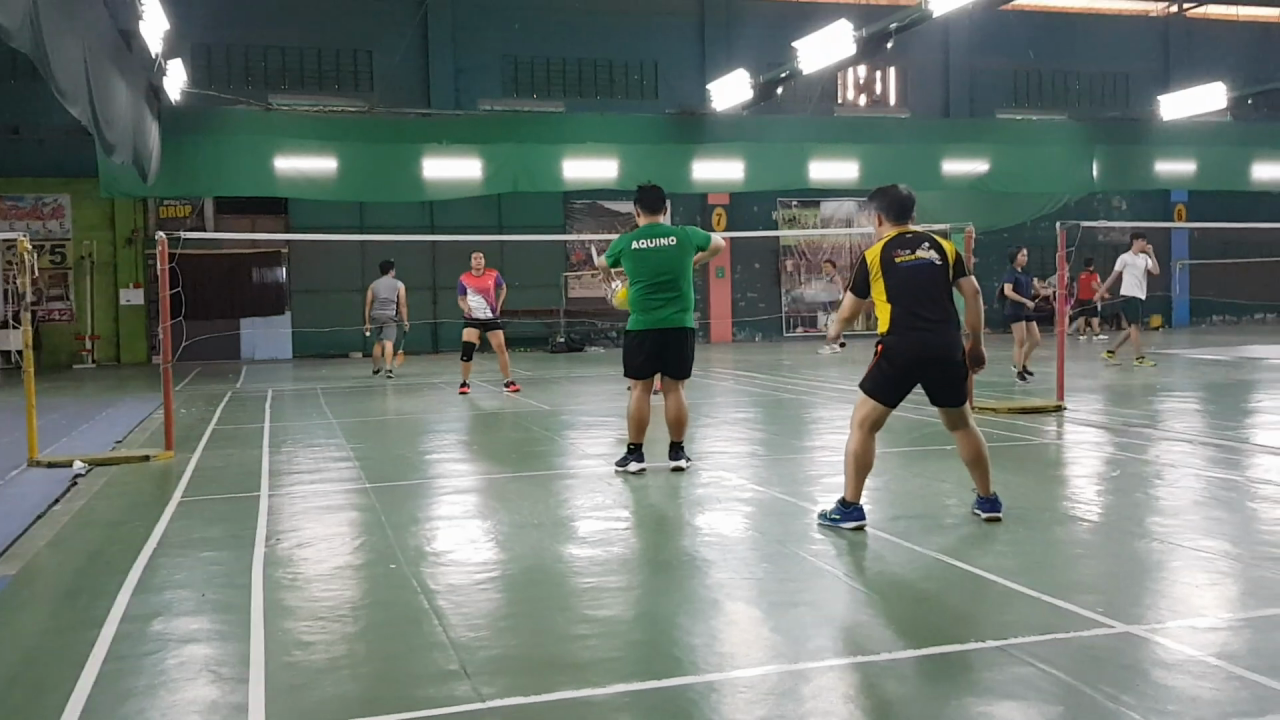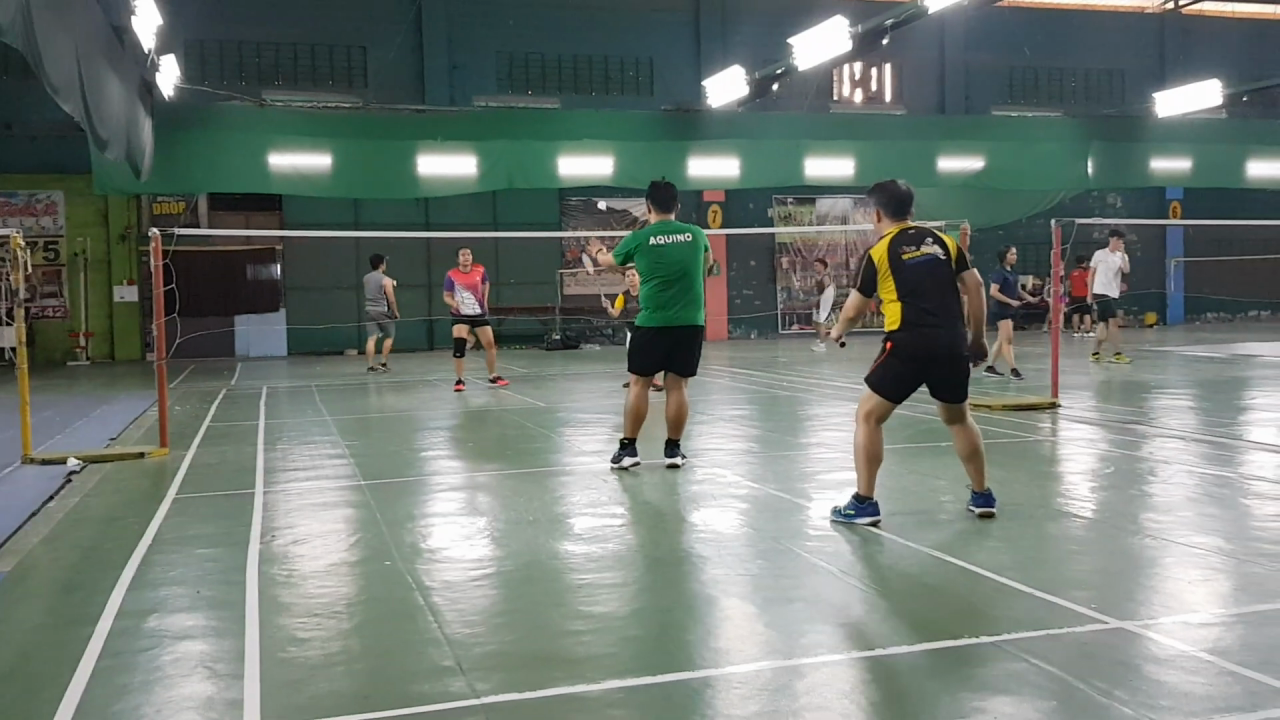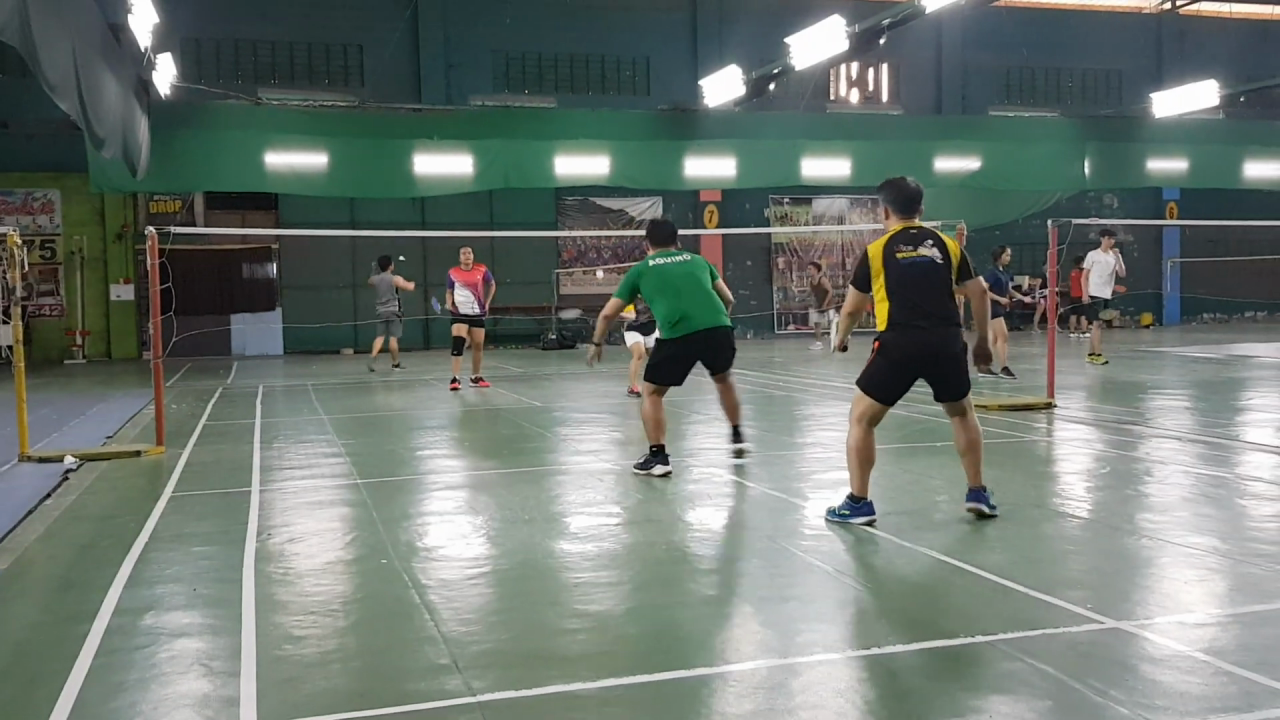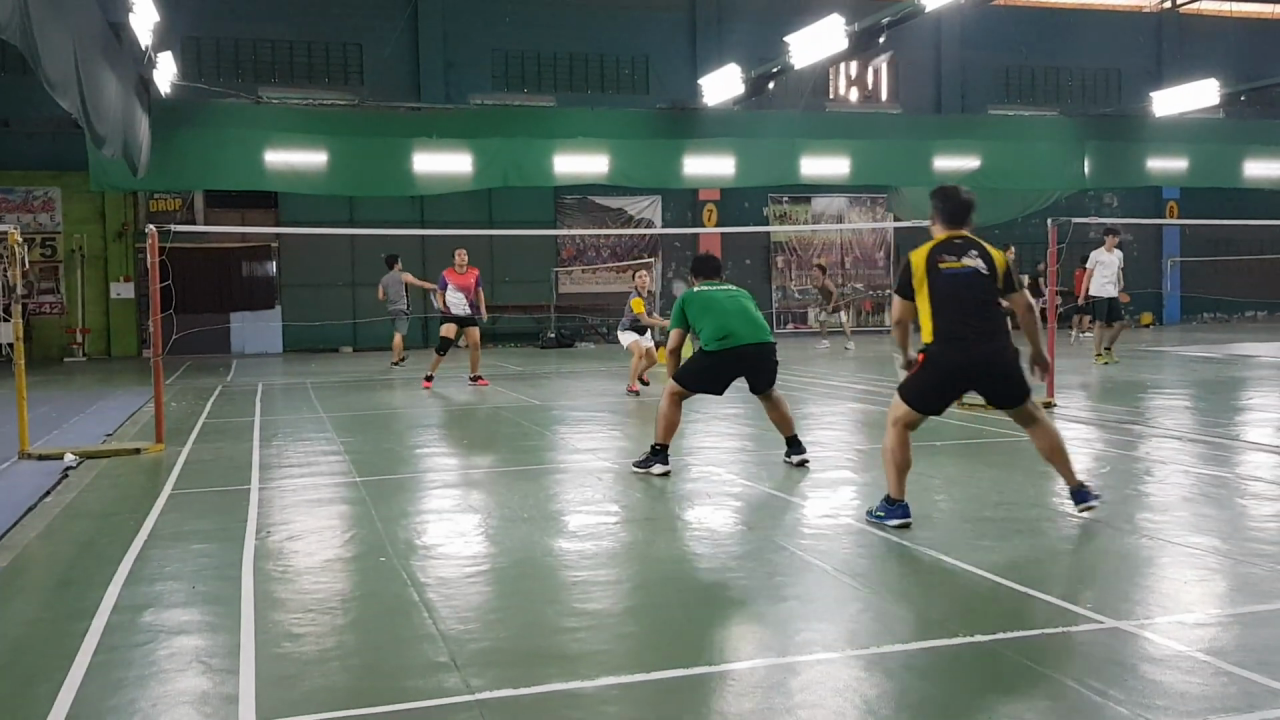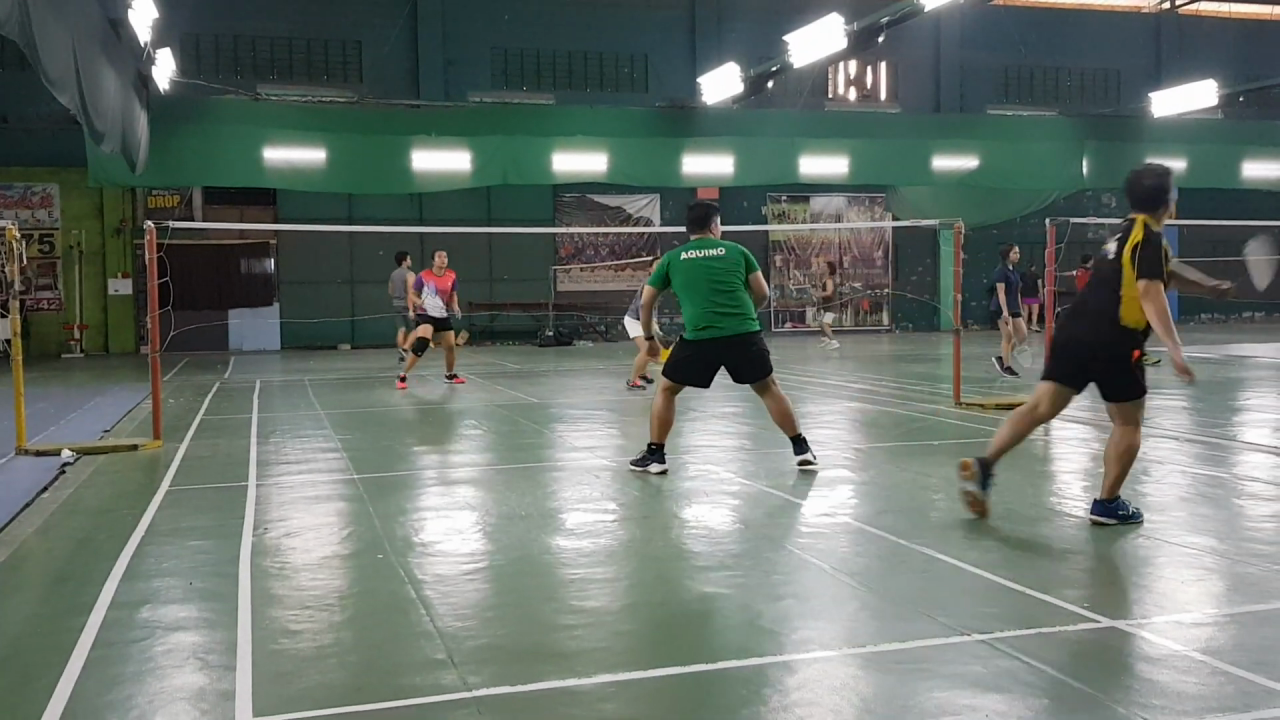
dt=0.4s
person 1, frame 1
left shoulder: (874, 255)
right shoulder: (943, 247)
left elbow: (849, 311)
right elbow: (973, 293)
left wrist: (834, 331)
right wrist: (976, 344)
left hip: (900, 349)
right hip: (946, 348)
left knee: (863, 424)
right knee: (961, 424)
left ankle: (850, 507)
right ankle: (988, 500)
person 1, frame 2
left shoulder: (879, 253)
right shoulder: (944, 242)
left elbow: (854, 311)
right elbow: (975, 287)
left wrist: (838, 331)
right wrist: (977, 337)
left hip: (907, 345)
right hip: (951, 344)
left knee: (868, 417)
right knee: (958, 419)
left ankle: (864, 502)
right ankle: (982, 495)
person 1, frame 3
left shoulder: (876, 251)
right shoulder: (948, 245)
left elbow: (852, 307)
right elbow: (979, 293)
left wrist: (841, 337)
right wrist: (982, 341)
left hip: (898, 346)
right hip: (946, 345)
left knee: (861, 419)
right knee: (962, 414)
left ankle: (858, 502)
right ankle: (977, 492)
person 1, frame 4
left shoulder: (918, 259)
right shoulder: (993, 256)
left elbow: (899, 318)
right elbow: (1024, 307)
left wrist: (905, 354)
right wrist: (1038, 351)
left hip: (944, 358)
right hip: (996, 356)
left knee: (898, 422)
right knee: (1034, 420)
left ankle: (895, 504)
right ankle: (1078, 491)
person 1, frame 5
left shoulder: (1128, 234)
right shoulder: (1150, 240)
left elbow: (1169, 269)
right elbow: (1150, 293)
left wrist: (1209, 285)
right wrist: (1173, 348)
left hip: (1073, 332)
right hip: (1115, 341)
left knee: (1039, 408)
right knee: (1127, 423)
left ankle: (983, 465)
right ankle: (1106, 502)
person 2, frame 1
left shoulder: (626, 242)
right shoulder: (686, 236)
left elbow: (603, 264)
right elbow: (720, 244)
left wrist: (609, 274)
left hip: (642, 327)
right hip: (680, 326)
left knee: (640, 389)
right knee: (674, 389)
left ankle: (635, 454)
right ankle: (678, 453)
person 2, frame 2
left shoulder: (638, 238)
right shoulder: (696, 235)
left elbow: (608, 261)
right elbow: (707, 261)
left wrist: (596, 252)
left hip: (653, 323)
right hip: (691, 323)
left knee: (639, 384)
right knee: (677, 386)
left ankle: (628, 449)
right ankle: (673, 449)
person 2, frame 3
left shoulder: (641, 269)
right shoulder: (698, 260)
left elbow: (608, 314)
right elbow: (728, 299)
left wrist: (596, 344)
left hip: (677, 336)
right hip: (718, 328)
left knee: (651, 393)
right knee: (723, 378)
left ankle: (658, 456)
right ankle: (737, 436)
person 2, frame 4
left shoulder: (686, 298)
right shoulder: (741, 292)
left elbow: (673, 347)
right elbow: (761, 327)
left wrist: (674, 375)
left hip: (720, 350)
right hip: (763, 345)
left knee: (672, 394)
right knee: (769, 395)
left ankle: (658, 456)
right ankle: (795, 448)
person 2, frame 5
left shoulder: (672, 258)
right shoulder: (737, 251)
left elbow: (646, 302)
right elbow: (763, 294)
left wrist: (649, 337)
left hip: (700, 338)
right hip: (745, 334)
left knee: (666, 390)
right knee: (768, 388)
left ankle: (655, 454)
right ankle: (801, 447)
